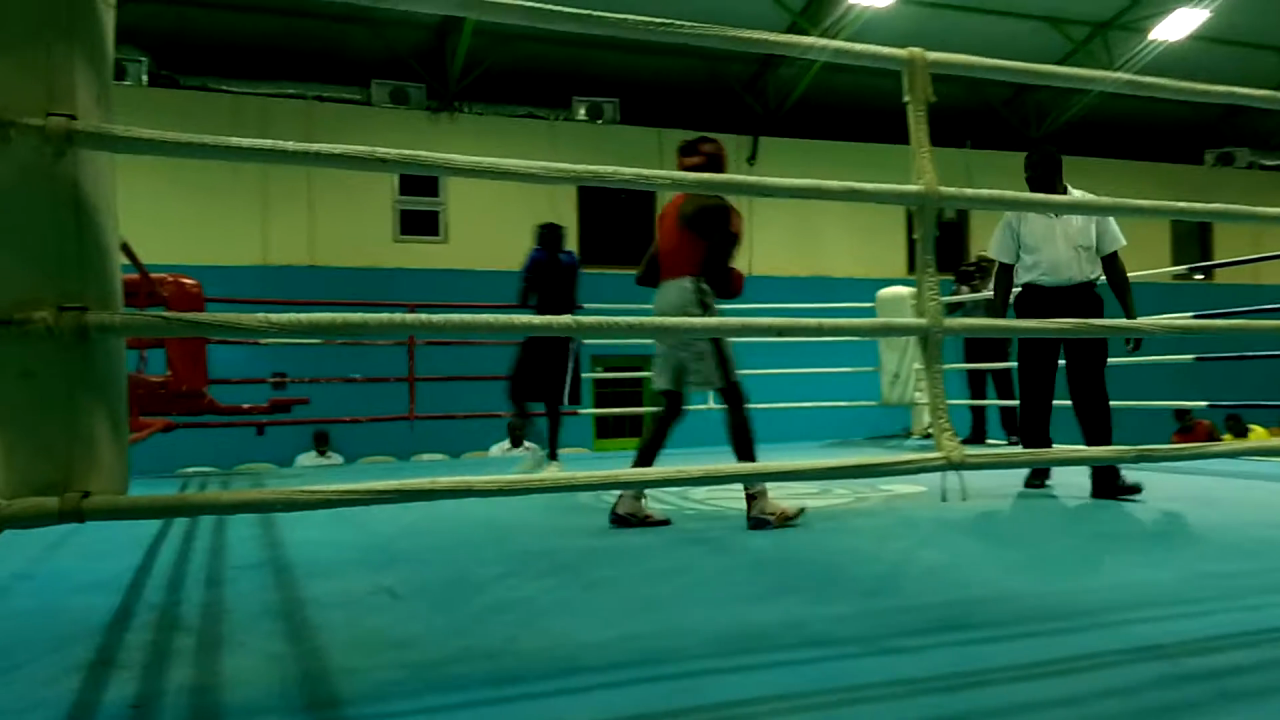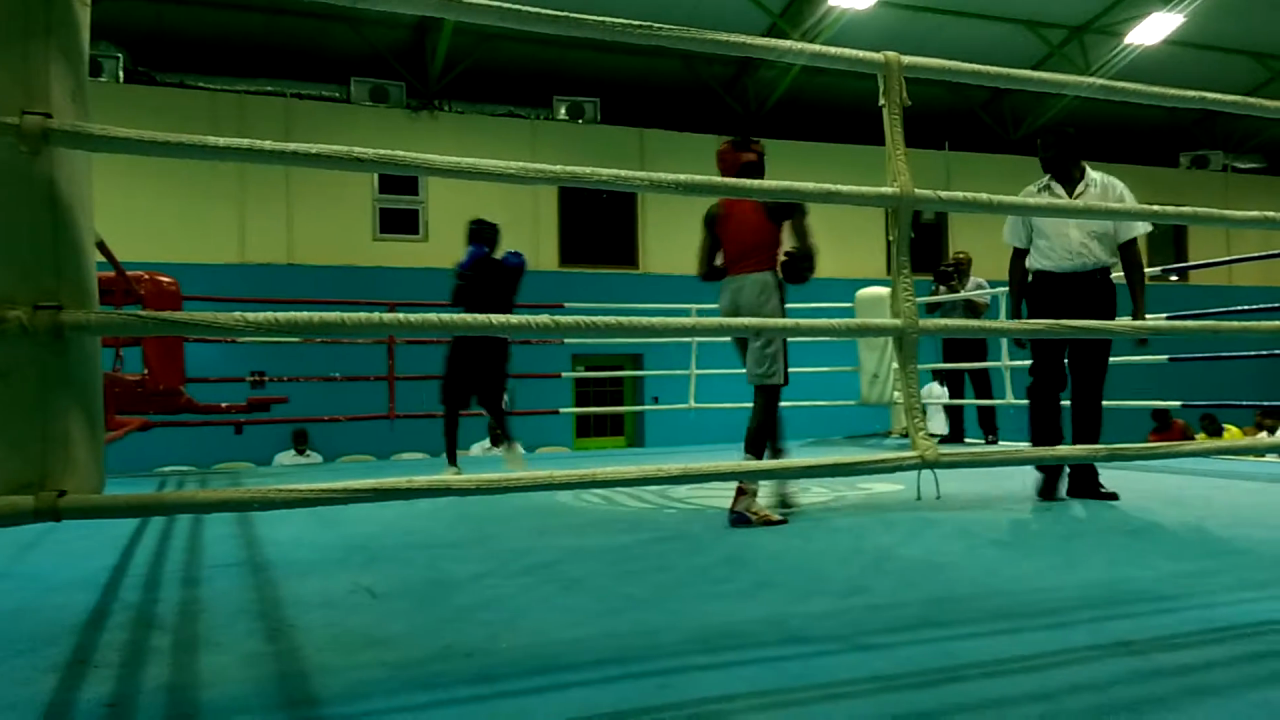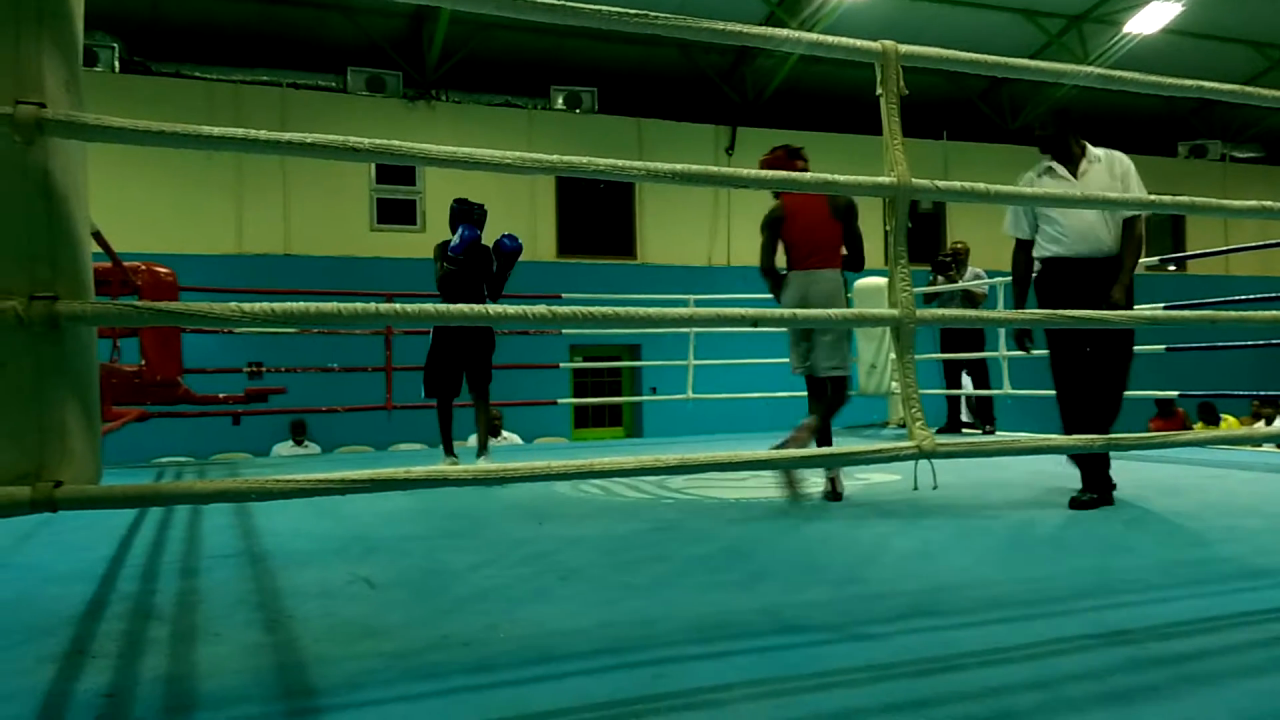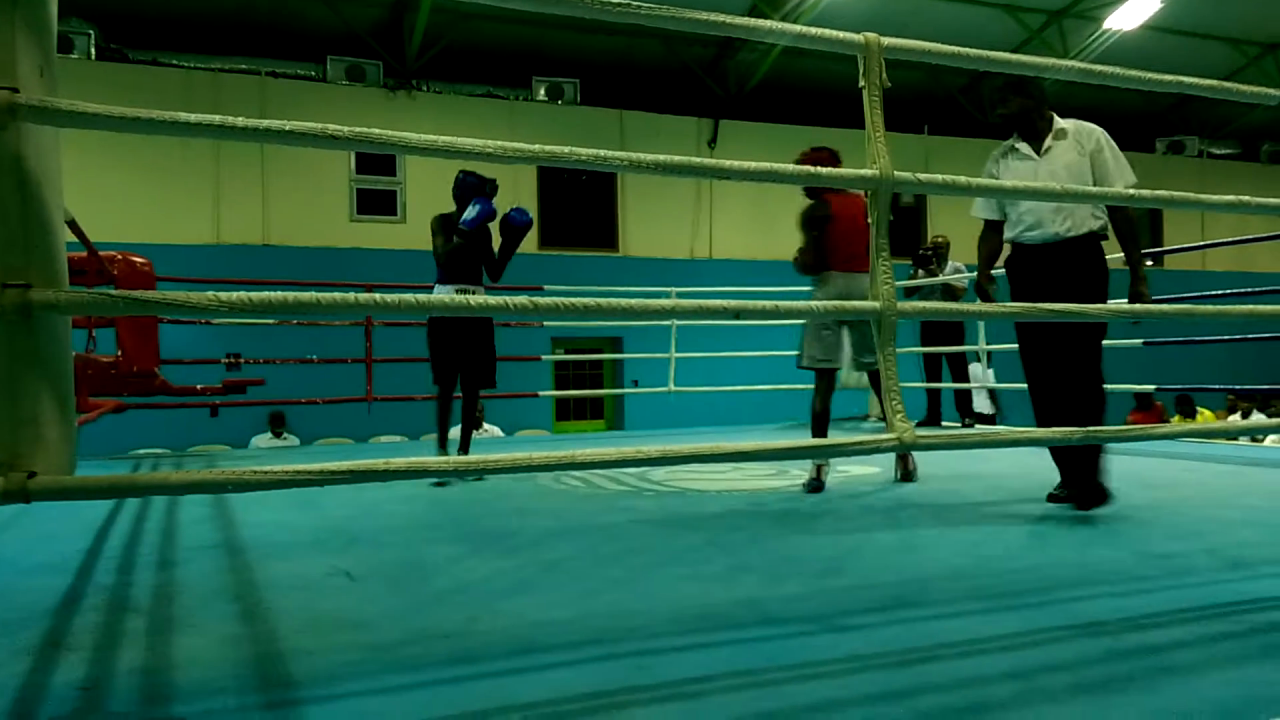
dt=0.4s
person 1, frame 1
right shoulder: (1017, 216)
left elbow: (1112, 263)
right elbow: (1004, 272)
left wrist: (1131, 315)
right wrist: (999, 322)
left hip: (1083, 301)
right hip: (1037, 304)
left knee: (1091, 390)
right knee: (1035, 391)
left ankle: (1105, 475)
right ankle: (1038, 464)
person 1, frame 2
left shoulder: (1111, 190)
right shoulder: (1031, 198)
left elbow: (1130, 251)
right elbow: (1019, 257)
left wrist: (1139, 309)
right wrist: (1014, 313)
left hip: (1095, 291)
right hip: (1047, 292)
left knee: (1089, 387)
right knee: (1047, 380)
left ankle: (1083, 476)
right ankle: (1049, 465)
person 1, frame 3
left shoulder: (1116, 165)
right shoulder: (1032, 182)
left elbow: (1134, 228)
right elbow: (1023, 248)
left wrist: (1122, 284)
right wrist: (1018, 310)
left hip: (1109, 276)
right hip: (1060, 280)
left knee: (1111, 375)
right knee: (1072, 377)
left ankle: (1091, 458)
right ankle: (1094, 477)
person 1, frame 4
left shoulder: (1088, 138)
right shoulder: (1000, 161)
left elbow: (1119, 207)
right elbow: (993, 228)
left wrist: (1137, 275)
right wrist: (983, 273)
left hip: (1080, 260)
right hip: (1028, 267)
left knee: (1080, 363)
right knee: (1044, 376)
left ankle: (1089, 471)
right ankle: (1072, 473)
person 2, frame 1
left shoulder: (673, 207)
right shoulder: (712, 204)
left elbow: (646, 275)
right elbow: (714, 267)
right wrist: (732, 235)
left hip: (667, 302)
right hip: (690, 301)
left knee: (671, 405)
right knee: (733, 398)
left ankle: (629, 501)
right ankle: (758, 503)
person 2, frame 2
left shoulder: (716, 210)
right shoulder: (782, 200)
left elbow: (706, 272)
right elbow: (805, 255)
right wrist: (799, 266)
left hip: (730, 296)
right hip: (762, 290)
left knee: (766, 389)
right knee: (767, 393)
left ankle: (776, 478)
right ankle: (744, 500)
person 2, frame 3
left shoulder: (776, 213)
right shoulder: (842, 203)
left elbow: (766, 268)
right elbow: (857, 261)
left hip: (795, 291)
right hip: (829, 288)
left knee: (816, 385)
right knee: (837, 386)
left ankle: (832, 476)
right ankle: (794, 444)
person 2, frame 4
left shoulder: (814, 211)
right shoulder: (868, 207)
left elbow: (809, 264)
left wrist: (801, 261)
left hip: (830, 290)
right hip: (863, 288)
left knee: (824, 380)
right knee: (877, 377)
left ankle: (819, 465)
right ankle: (902, 456)
person 3, frame 1
left shoulder: (567, 268)
right shoulder: (538, 267)
left elbow: (570, 307)
right elbow: (523, 302)
left wrist: (566, 277)
right wrist: (529, 277)
left hip: (561, 336)
right hip: (537, 334)
left knee: (552, 400)
right knee: (516, 393)
left ankle: (552, 457)
right ankle: (535, 448)
person 3, frame 2
left shoulder: (501, 268)
right shoulder: (465, 265)
left elbow: (506, 310)
right elbow: (456, 302)
left wrist: (512, 283)
right wrist: (465, 274)
left hip: (493, 338)
right hip: (465, 336)
left knee: (492, 403)
right knee: (452, 403)
left ankle: (508, 443)
right ankle: (452, 464)
person 3, frame 3
left shoulder: (485, 252)
right shoulder: (442, 249)
left elbow: (494, 294)
right elbow: (441, 286)
left wrist: (505, 267)
right wrist: (455, 255)
left hip: (478, 324)
right hip: (448, 323)
left knee: (481, 390)
right knee: (444, 394)
left ankle: (482, 456)
right ankle: (449, 453)
person 3, frame 4
left shoulder: (483, 229)
right shoulder: (441, 222)
left elbow: (494, 274)
right elbow: (444, 260)
left wrist: (510, 242)
right wrist: (465, 231)
left knee: (473, 384)
right knee: (446, 381)
left ankle: (464, 454)
right ankle: (442, 450)
person 4, frame 1
right shoulder: (965, 286)
right elbow: (950, 309)
left wrist: (981, 291)
right wrist: (958, 286)
left hip: (995, 340)
right hip: (972, 341)
left knee: (1003, 387)
right knee: (976, 388)
left ankle: (1013, 432)
right ankle: (978, 431)
person 4, frame 2
left shoulder: (979, 284)
right shoulder: (943, 286)
left elbow: (981, 308)
right elbow: (929, 309)
left wrist: (960, 291)
right wrist: (937, 286)
left hip: (973, 339)
right hip: (951, 341)
left knee: (982, 388)
right knee: (954, 389)
left ankle: (990, 432)
right ankle: (956, 431)
person 4, frame 3
left shoulder: (977, 274)
right shoulder: (941, 276)
left elbow: (979, 299)
right elbow: (927, 299)
left wrist: (957, 281)
right wrist: (935, 275)
left hip: (970, 330)
right hip: (948, 331)
left knee: (979, 378)
right knee: (951, 379)
left ankle: (987, 422)
right ankle: (953, 421)
person 4, frame 4
left shoulder: (957, 268)
right shoulder: (921, 270)
left elbow: (959, 292)
right elbow: (907, 293)
left wrist: (938, 275)
right wrist: (916, 269)
left hip: (950, 323)
right hip: (928, 324)
left knee: (958, 371)
right knee: (931, 372)
left ankle: (966, 415)
right ankle: (933, 414)
